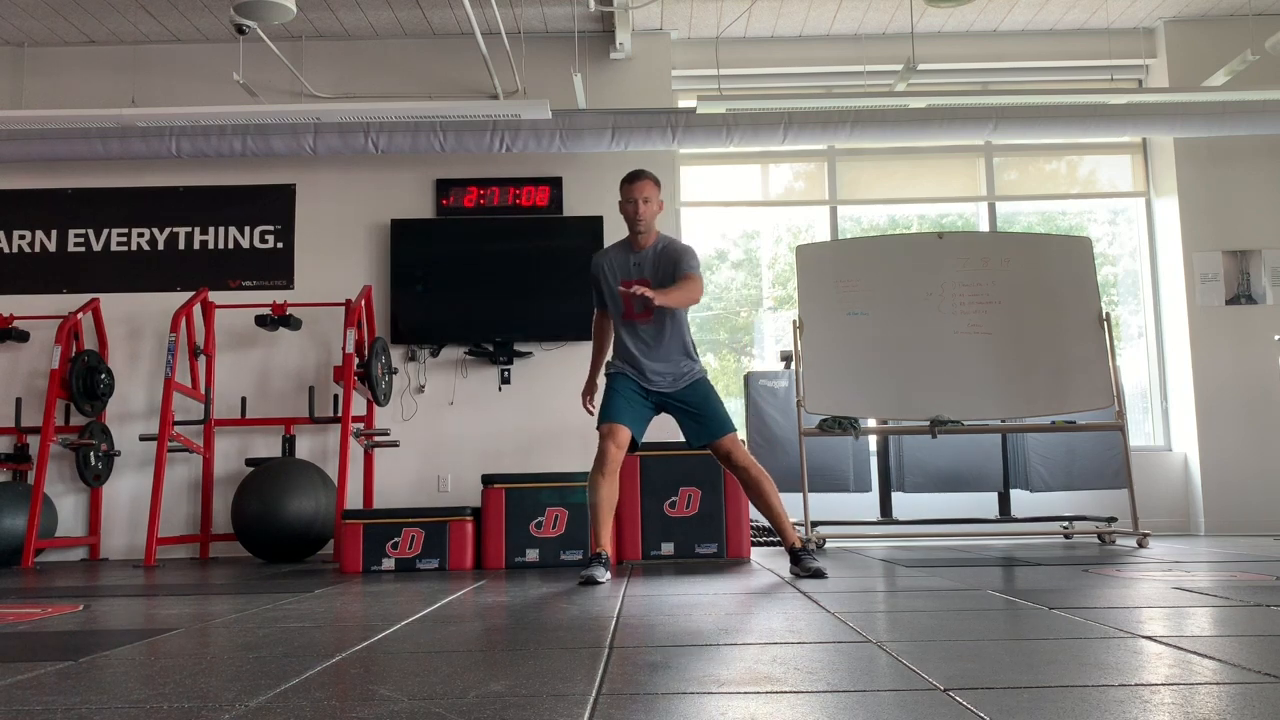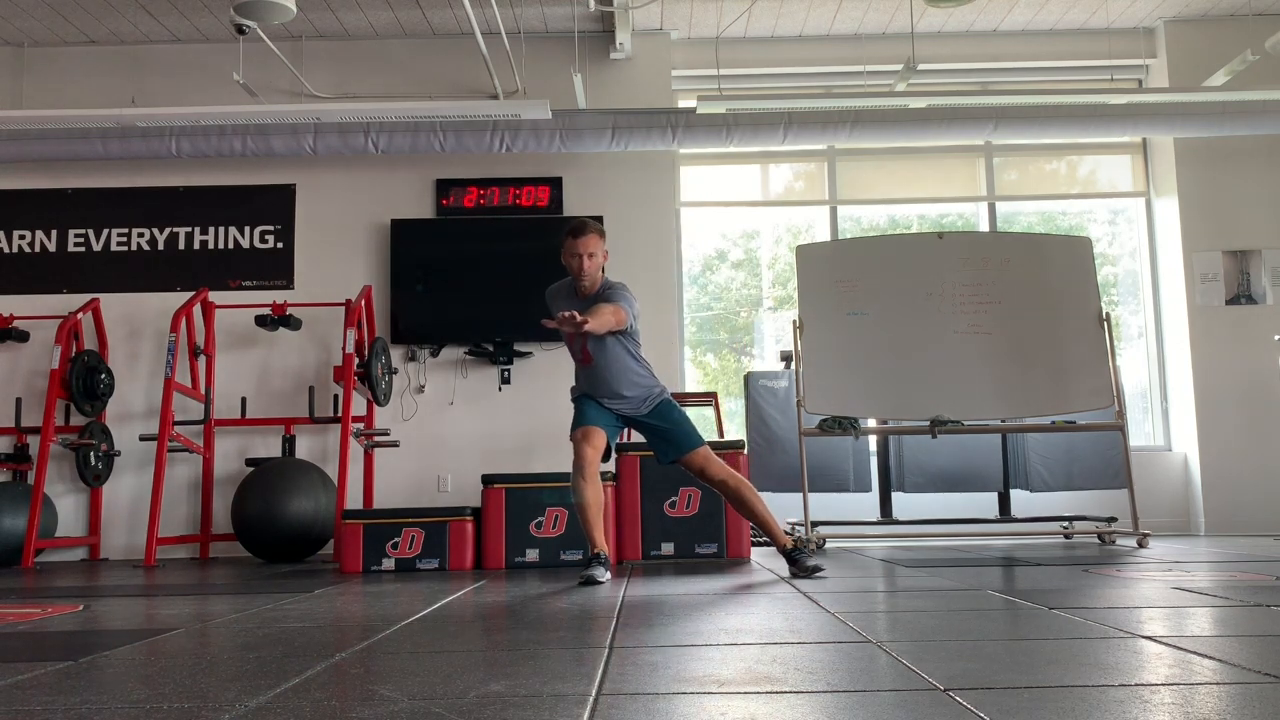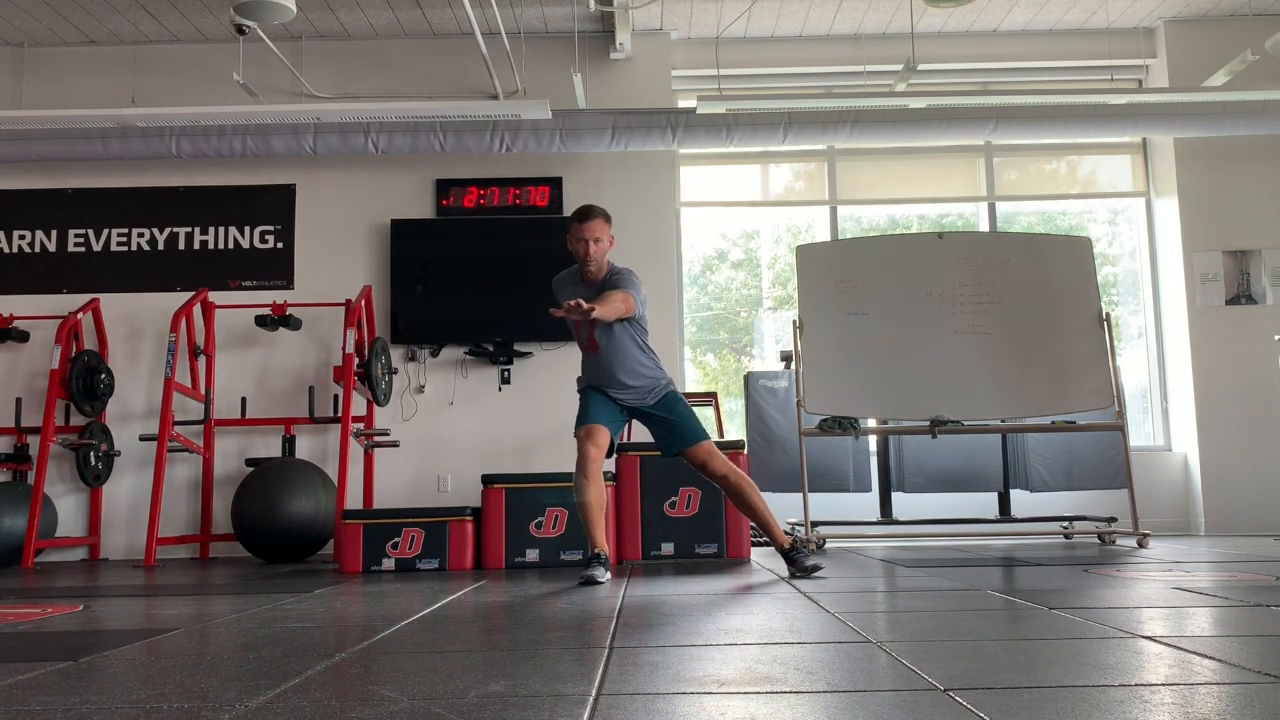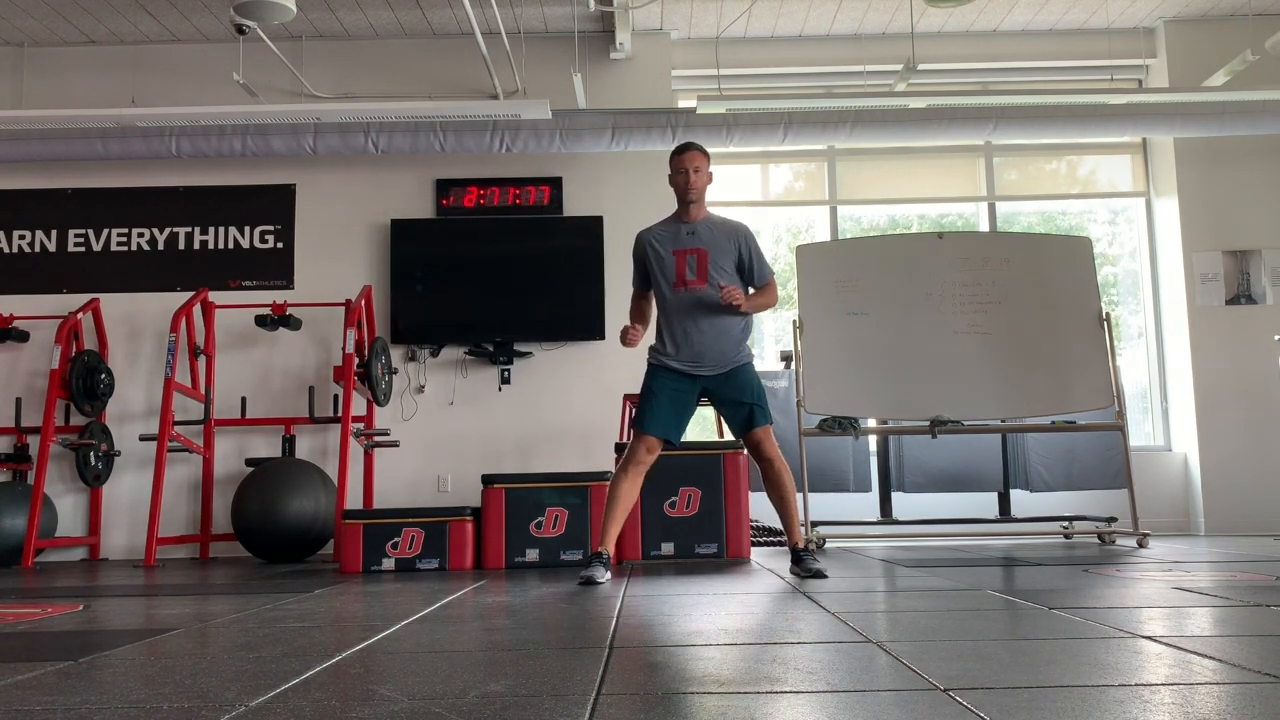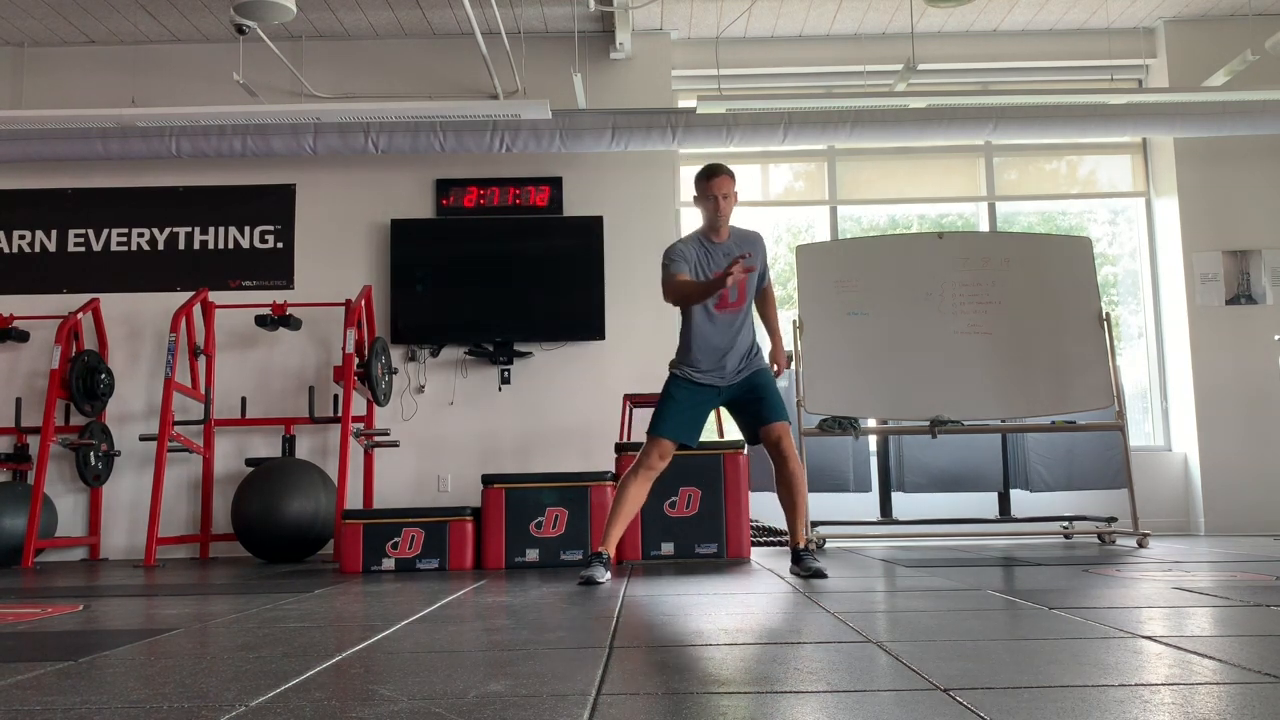
dt=1s
person 1, frame 1
left shoulder: (678, 252)
right shoulder: (603, 261)
left elbow: (693, 291)
left wrist: (655, 295)
right wrist: (593, 375)
left hip: (684, 376)
right hip: (629, 376)
left knee: (736, 456)
right knee: (609, 448)
left ankle: (796, 549)
right ankle: (600, 556)
person 1, frame 2
left shoulder: (618, 295)
right shoulder: (555, 295)
left elbow: (606, 317)
left wrist: (583, 322)
left hip: (647, 398)
right hip: (595, 398)
left knee: (712, 469)
right knee: (585, 450)
left ankle: (788, 548)
right ankle: (599, 557)
person 1, frame 3
left shoulder: (625, 280)
right shoulder: (561, 284)
left elbow: (616, 304)
left wrist: (592, 309)
left hip: (652, 389)
right hip: (601, 391)
left knee: (715, 464)
right knee: (589, 450)
left ankle: (787, 547)
right ankle: (599, 556)
person 1, frame 4
left shoulder: (735, 234)
right shoulder: (649, 240)
left elbow: (770, 293)
right elbow: (642, 295)
left wrist: (745, 301)
right wrist: (637, 327)
left hip: (731, 362)
right hip: (670, 366)
left knee: (766, 448)
right knee: (639, 454)
left ankle: (799, 549)
right ankle: (602, 555)
person 1, frame 5
left shoulder: (753, 242)
right shoulder: (681, 251)
right elbow: (675, 293)
left wrist: (776, 342)
right wrist: (719, 281)
left hip: (748, 369)
right hip: (693, 375)
left knee: (783, 444)
right knee: (652, 459)
left ankle: (800, 550)
right ankle: (603, 555)
